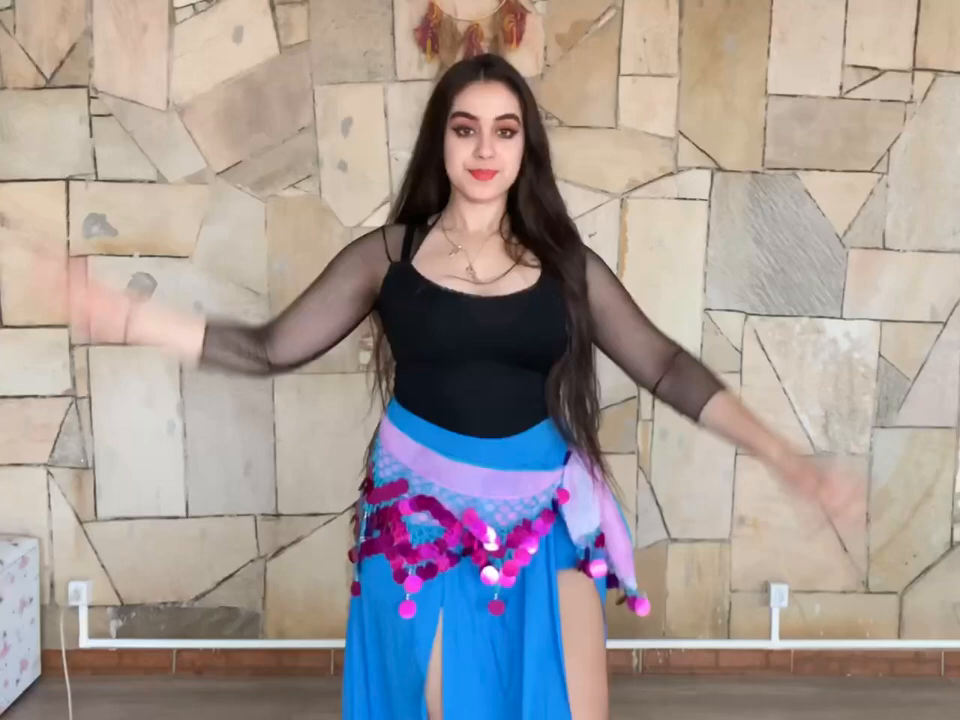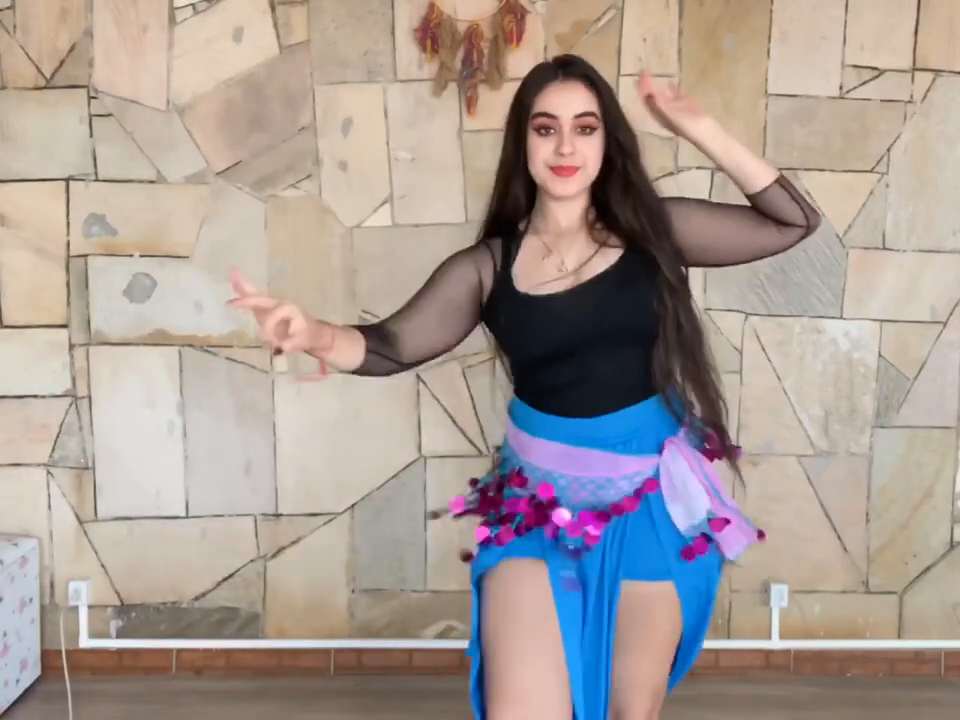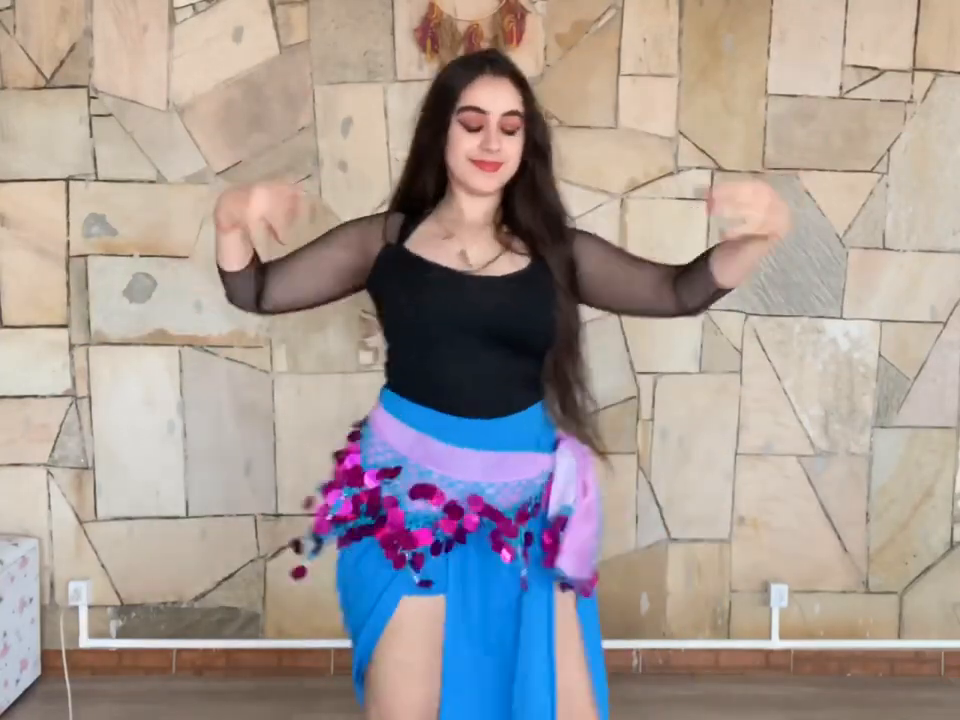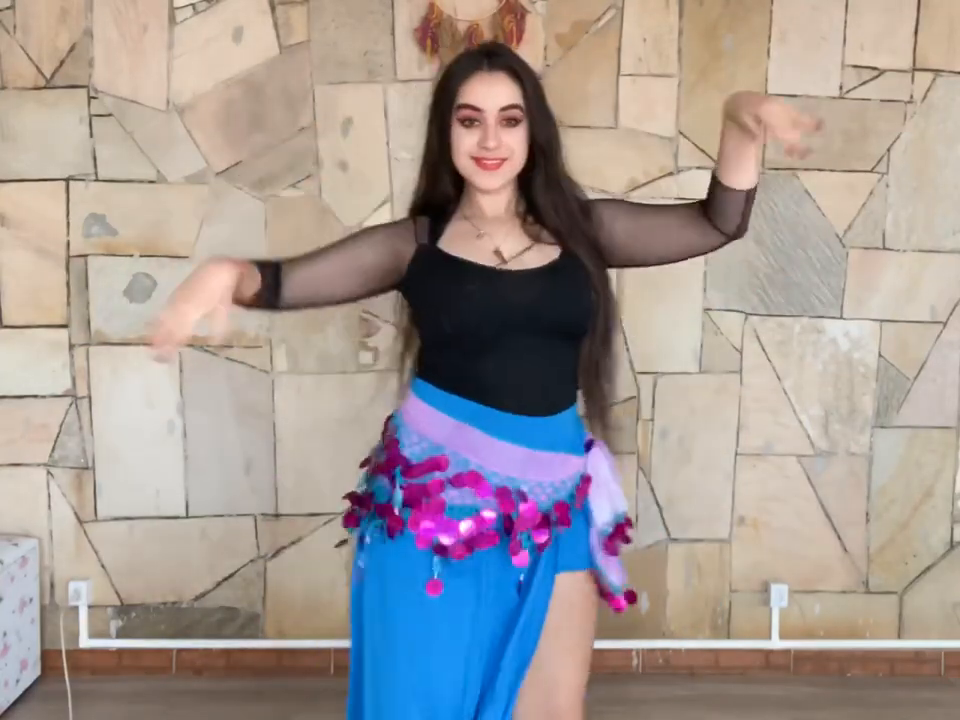
dt=1s
person 1, frame 1
left shoulder: (565, 262)
right shoulder: (393, 253)
left elbow: (661, 362)
right elbow: (272, 348)
left wrist: (777, 452)
right wrist: (135, 324)
left hip: (544, 519)
right hip: (426, 520)
person 1, frame 2
left shoulder: (652, 230)
right shoulder: (486, 265)
left elbow: (794, 221)
right elbow: (398, 344)
left wrist: (699, 131)
right wrist: (315, 336)
left hip: (655, 499)
right hip: (541, 502)
person 1, frame 3
left shoulder: (555, 249)
right shoulder: (388, 241)
left elbow: (679, 293)
right elbow: (256, 291)
left wrist: (745, 240)
right wrist: (237, 226)
left hip: (520, 511)
right hip: (403, 503)
person 1, frame 4
left shoulder: (580, 227)
right shoulder: (410, 244)
left elbow: (715, 221)
right elbow: (285, 282)
left wrist: (741, 134)
right wrist: (230, 278)
left hip: (557, 509)
right hip: (434, 503)
